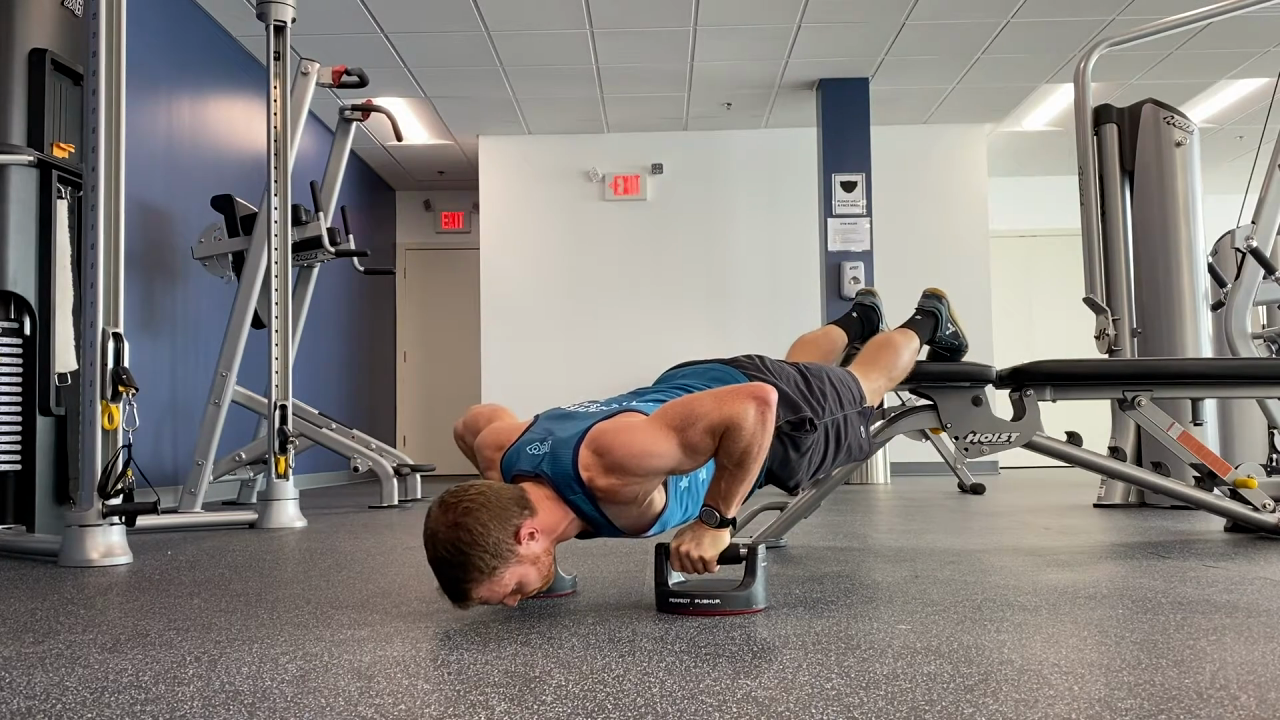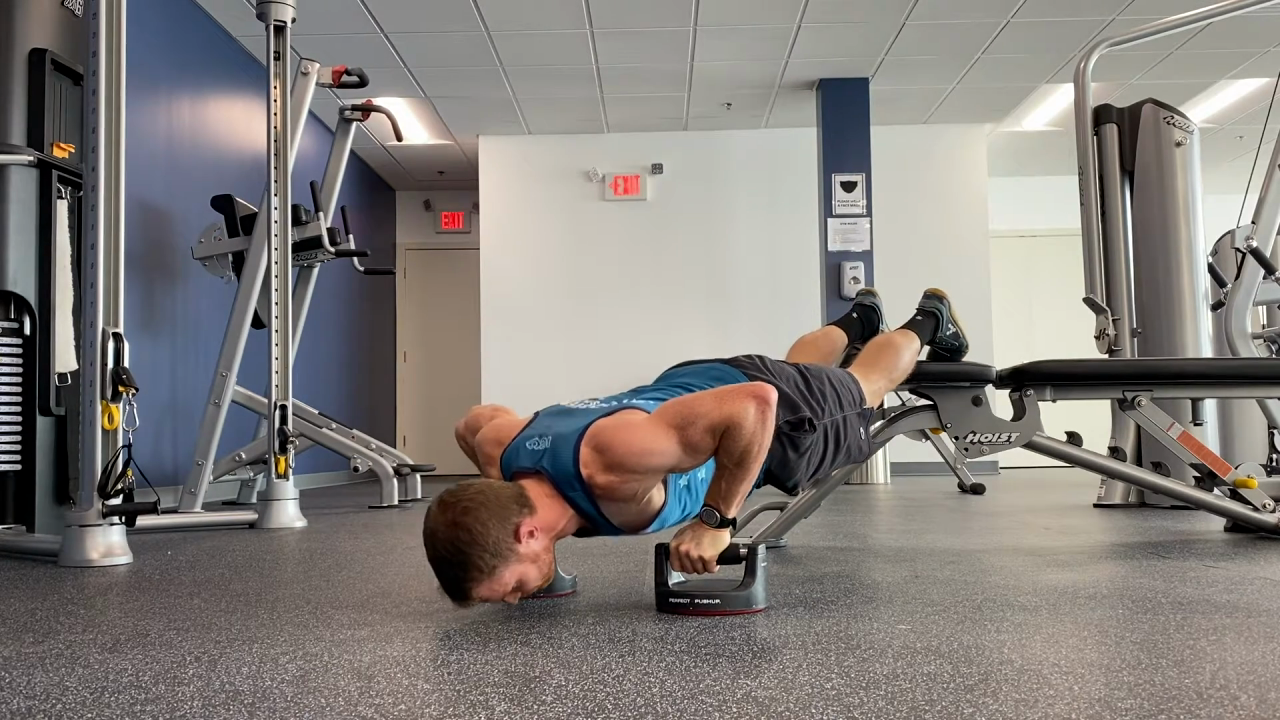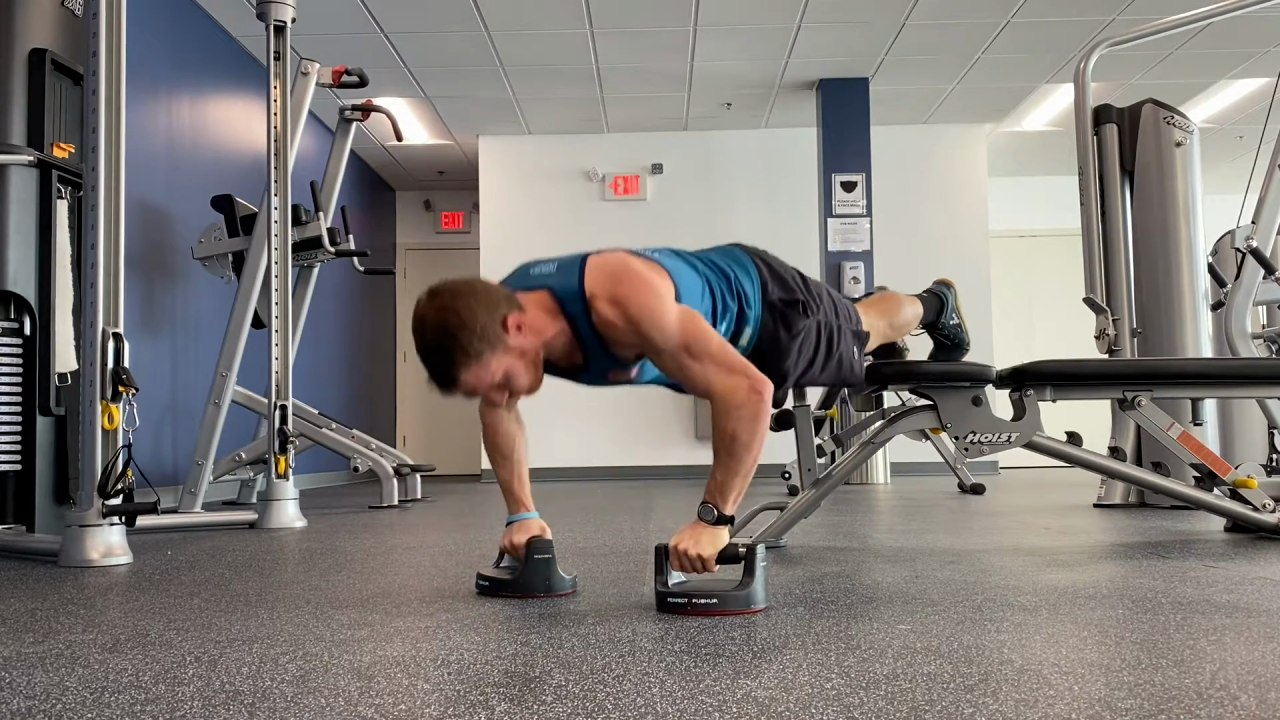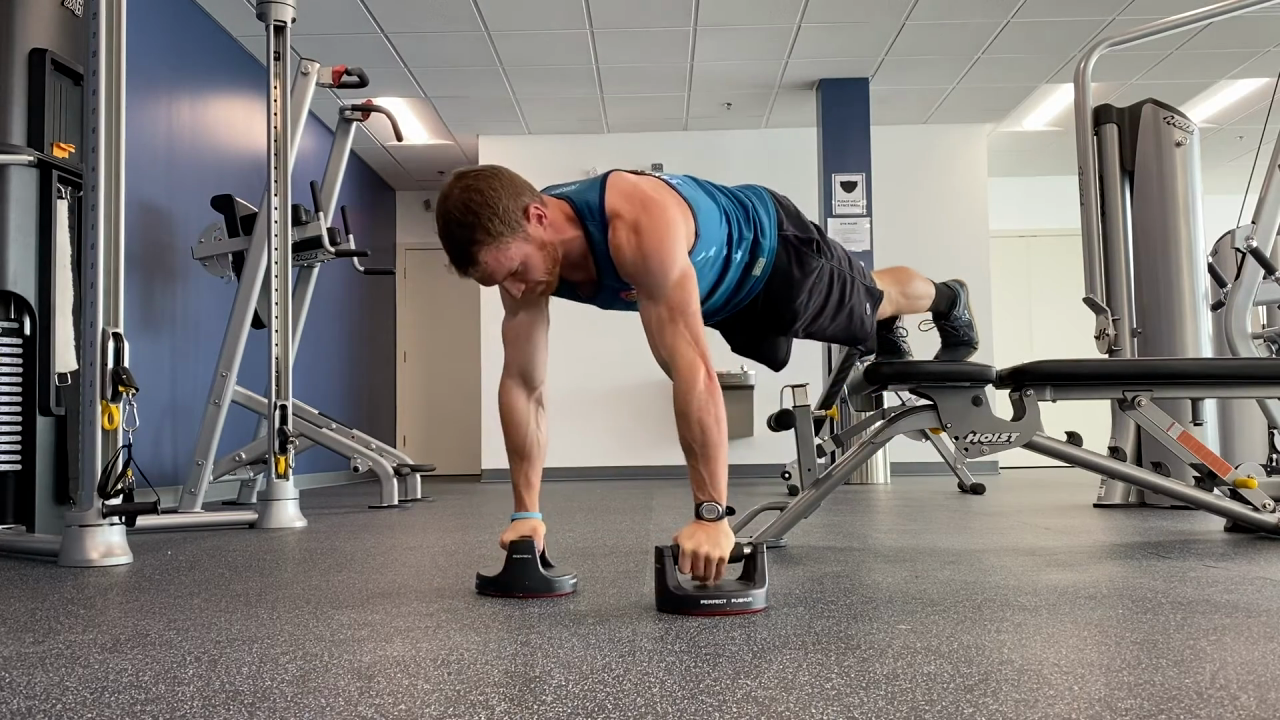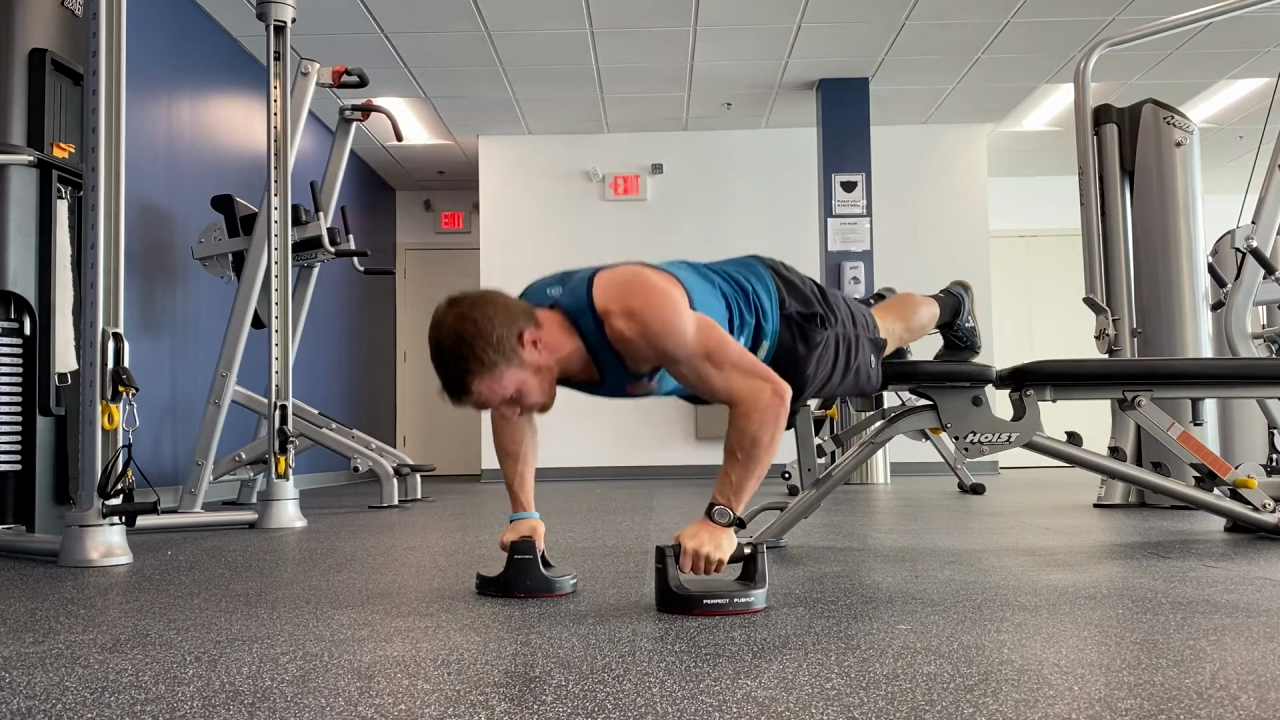
dt=0.5s
person 1, frame 1
left shoulder: (611, 467)
right shoulder: (501, 456)
left elbow: (755, 405)
right elbow: (473, 420)
left wrist: (714, 522)
right wrist: (504, 501)
left hip: (773, 414)
right hip: (689, 389)
left knee: (862, 386)
right knee: (798, 366)
left ankle: (929, 320)
right ankle: (859, 318)
person 1, frame 2
left shoulder: (609, 463)
right shoulder: (501, 454)
left elbow: (756, 403)
right elbow: (473, 421)
left wrist: (715, 522)
right wrist: (506, 504)
left hip: (772, 414)
right hip: (687, 388)
left knee: (862, 387)
right knee: (799, 367)
left ankle: (930, 320)
right ankle: (859, 318)
person 1, frame 3
left shoulder: (621, 301)
right shoulder: (501, 311)
left elbow: (751, 390)
right elbow: (499, 410)
left wrist: (714, 519)
right wrist: (522, 515)
left hip: (761, 306)
right hip: (710, 320)
left knee: (859, 336)
left ankle: (935, 306)
right ankle: (867, 295)
person 1, frame 4
left shoulder: (639, 223)
right shoulder: (521, 248)
left elbow: (693, 375)
right elbow: (520, 385)
left wrist: (712, 515)
right wrist: (526, 512)
left hip: (773, 247)
right hip: (727, 283)
left knee: (873, 299)
left ankle: (948, 301)
right ankle: (883, 336)
person 1, frame 5
left shoulder: (634, 316)
right shoulder: (519, 322)
left elbow: (768, 395)
right elbow: (511, 418)
left wrist: (721, 519)
right wrist: (524, 512)
left hip: (776, 314)
right hip: (719, 309)
left knee: (877, 338)
left ankle: (949, 306)
right ankle: (870, 301)
